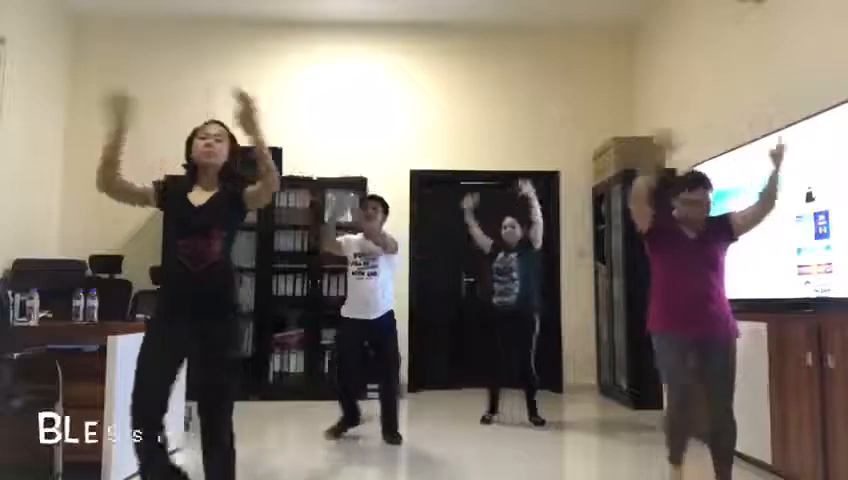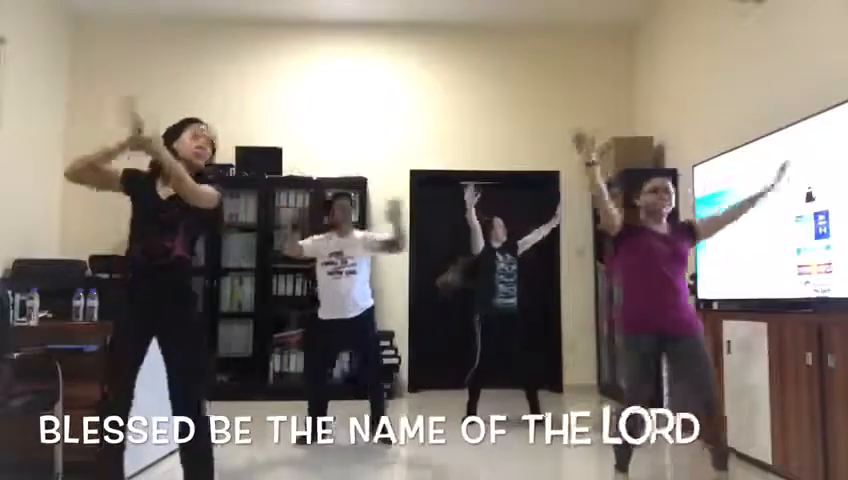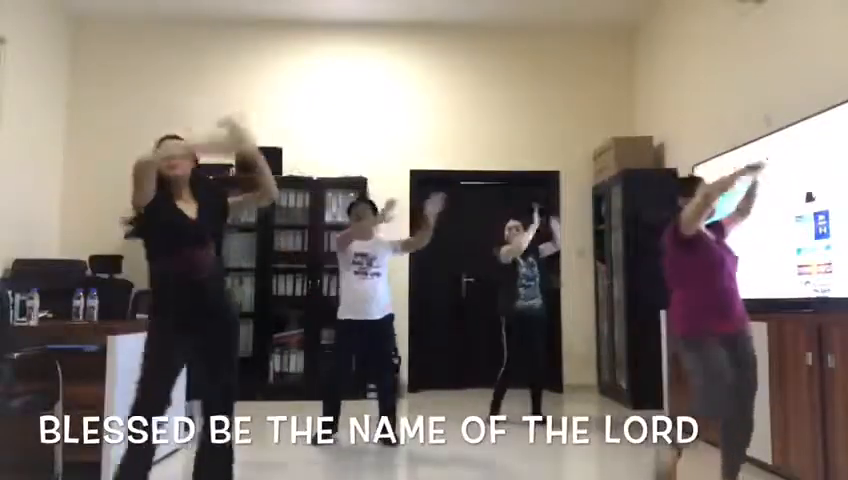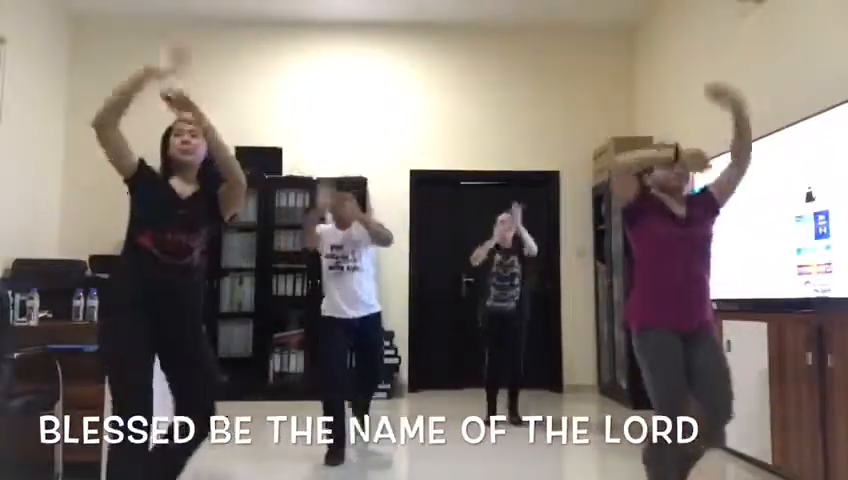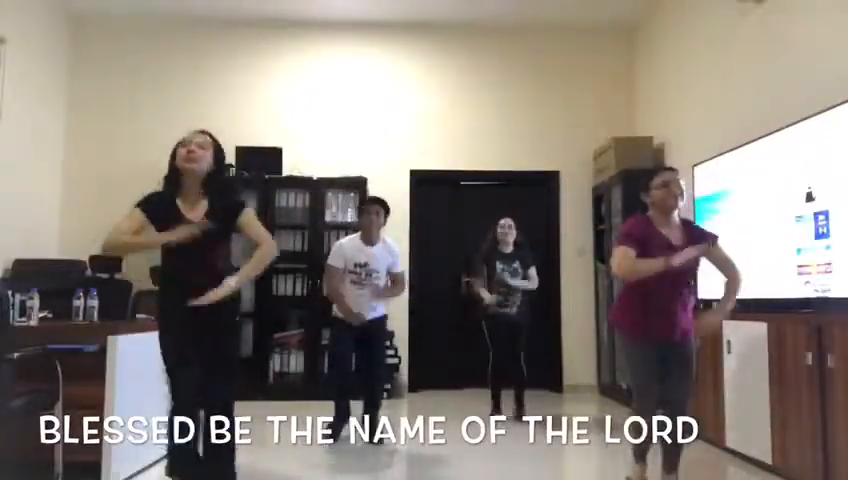
dt=1s
person 1, frame 1
left shoulder: (237, 197)
right shoulder: (170, 192)
left elbow: (271, 184)
right elbow: (109, 184)
left wrist: (254, 132)
right wrist: (118, 130)
left hip: (217, 311)
right hip: (171, 309)
left knee: (216, 410)
right knee: (145, 405)
person 1, frame 2
left shoulder: (206, 190)
right shoulder: (138, 181)
left elbow: (193, 195)
right elbow: (74, 173)
left wrist: (157, 147)
right wrist: (125, 144)
left hip: (179, 305)
right hip: (133, 302)
left knee: (188, 408)
right knee: (114, 403)
person 1, frame 3
left shoulder: (213, 203)
right shoulder: (151, 203)
left elbow: (267, 194)
right elbow: (142, 165)
left wrist: (252, 153)
right wrist: (208, 144)
left hip: (216, 315)
right hip: (170, 316)
left knee: (219, 406)
right knee: (150, 402)
person 1, frame 4
left shoulder: (216, 199)
right shoulder: (145, 181)
left elbow: (238, 180)
right elbow: (104, 124)
left wrist: (203, 120)
right wrist: (146, 76)
left hip: (181, 314)
right hip: (129, 310)
left knee: (204, 410)
right knee: (133, 418)
person 1, frame 5
left shoulder: (228, 202)
right shoulder: (157, 204)
left elbow: (268, 247)
right elbow: (112, 243)
left wrist: (233, 282)
right wrist: (167, 237)
left hip: (220, 313)
right hip: (176, 313)
left knee: (220, 404)
right knee: (185, 400)
person 2, frame 1
left shoulder: (721, 228)
right shoulder: (658, 228)
left elbow: (765, 205)
right elbow: (638, 198)
left wrist: (776, 170)
left hip: (717, 330)
right hip: (671, 330)
left knee: (722, 407)
right knee: (681, 397)
person 2, frame 2
left shoulder: (684, 232)
right shoulder: (624, 230)
left elbow: (729, 216)
right elbow: (603, 200)
left wrist: (767, 188)
right wrist: (591, 162)
left hip: (684, 327)
right hip: (639, 330)
left knee: (707, 400)
right knee: (635, 402)
person 2, frame 3
left shoulder: (714, 232)
right shoulder: (680, 233)
left elbow: (742, 212)
right elbow: (708, 194)
left wrist: (754, 181)
right wrist: (740, 173)
left hip: (735, 331)
right hip: (698, 333)
left knee: (742, 414)
right knee: (720, 402)
right ankle: (675, 448)
person 2, frame 4
left shoulder: (703, 205)
right shoulder: (640, 209)
left elbow: (741, 160)
right elbow: (621, 165)
left wrist: (738, 109)
right wrist: (676, 152)
left hip: (699, 325)
right hip: (654, 324)
left knee: (717, 412)
right knee: (668, 415)
person 2, frame 5
left shoulder: (696, 235)
right shoulder: (635, 230)
left elbow: (731, 271)
right elbow: (620, 269)
left wrist: (722, 309)
right wrist: (670, 261)
left hip: (679, 331)
right hip: (637, 329)
left knee: (678, 404)
right knee: (647, 399)
person 3, frame 1
left shoulder: (387, 240)
right shoulder: (350, 241)
left elbow: (389, 246)
right elbow: (327, 245)
left wrist: (365, 225)
right wrist: (333, 218)
left hip: (382, 317)
right hip: (351, 317)
left knee: (388, 372)
right knee: (343, 369)
left ankle: (390, 427)
right ankle: (350, 416)
person 3, frame 2
left shoulder: (366, 238)
right shoulder: (319, 242)
left elbow: (397, 246)
right elbow: (291, 251)
left wrist: (396, 222)
right wrist: (288, 227)
left hip: (361, 315)
right hip: (328, 318)
left knee: (372, 372)
right knee: (316, 373)
left ankle: (379, 425)
right ankle: (314, 428)
person 3, frame 3
left shoulder: (386, 244)
right shoulder: (345, 244)
left elbow: (419, 242)
right elbow: (345, 237)
left wrist: (429, 219)
right wrist: (379, 218)
left hip: (381, 319)
right hip: (349, 319)
left knee: (386, 377)
right knee: (338, 375)
left ankle: (388, 428)
right ankle: (328, 428)
person 3, frame 4
left shoulder: (365, 231)
right shoulder: (324, 233)
left elbow: (387, 239)
right elbow: (306, 236)
left wrist: (359, 214)
right wrist: (319, 208)
left hip: (368, 314)
right hip: (334, 317)
left knee: (371, 373)
right knee: (333, 381)
left ankle: (360, 411)
right ankle: (336, 443)
person 3, frame 5
left shoulder: (390, 249)
right shoulder: (343, 246)
left elbow: (400, 285)
right elbow: (331, 283)
left wrist: (381, 293)
right wrist: (348, 311)
left hip: (375, 319)
right hip: (344, 318)
left knee: (375, 372)
right knee: (339, 370)
left ankle: (370, 422)
right ankle: (341, 416)
person 4, frame 1
left shoulder: (530, 248)
right shoulder: (495, 249)
left elbow: (537, 223)
right elbow: (475, 230)
left wrist: (531, 196)
right wrist: (468, 210)
left hip: (526, 313)
right hip: (500, 314)
left knee: (527, 362)
right knee: (497, 360)
left ankle: (532, 410)
right ankle: (491, 409)
person 4, frame 2
left shoulder: (512, 249)
right shoulder: (481, 251)
left elbow: (536, 235)
right elbow: (476, 228)
left wrist: (556, 219)
right wrist: (469, 207)
left hip: (510, 315)
right hip: (488, 316)
left knee: (522, 360)
right knee: (483, 362)
left ankle: (535, 409)
right ankle: (471, 410)
person 4, frame 3
left shoulder: (533, 252)
right shoulder: (505, 253)
left elbow: (556, 245)
right elbow: (518, 247)
left wrist: (554, 224)
right wrist: (534, 226)
left hip: (536, 316)
right hip: (513, 316)
left knee: (537, 363)
right knee: (511, 362)
left ankle: (537, 411)
right ankle: (494, 410)
person 4, frame 4
left shoulder: (520, 248)
right shoulder: (489, 249)
left elbow: (534, 250)
right elbow: (474, 261)
left wrist: (519, 226)
right wrist: (493, 240)
left hip: (516, 315)
right hip: (491, 314)
left knee: (515, 360)
right knee: (493, 360)
left ankle: (513, 410)
right ankle: (491, 412)
person 4, frame 5
left shoulder: (523, 255)
right shoulder: (488, 255)
left elbow: (534, 282)
right elbow: (478, 281)
left wrist: (514, 282)
right wrist: (484, 294)
left hip: (518, 316)
right hip: (494, 316)
left knee: (518, 358)
right knee: (497, 357)
left ankle: (520, 406)
right ankle: (496, 406)
